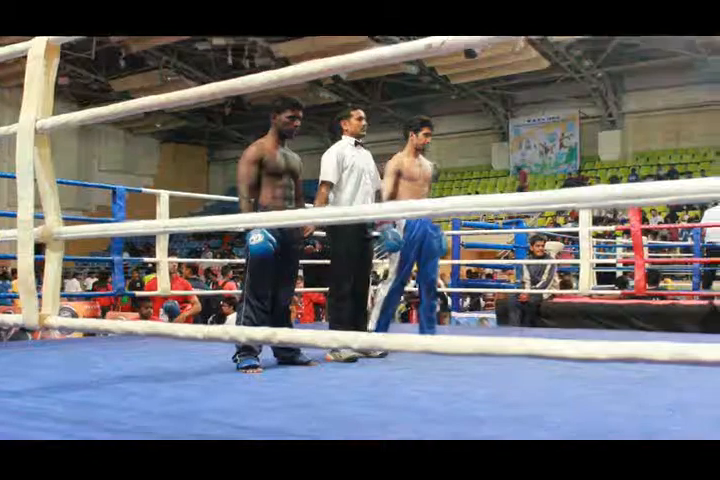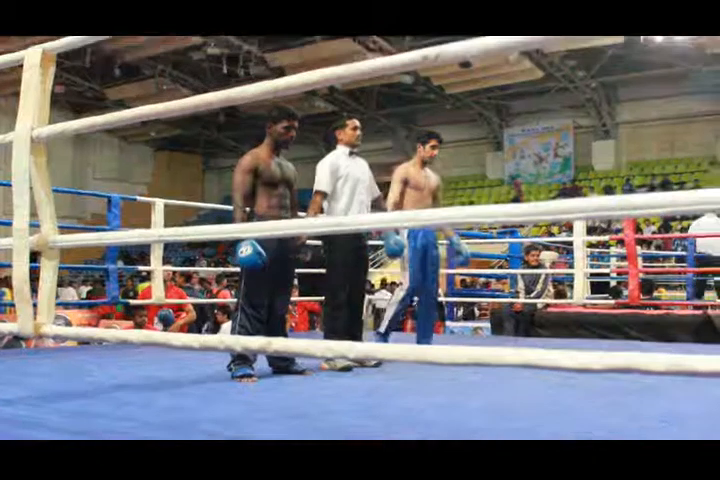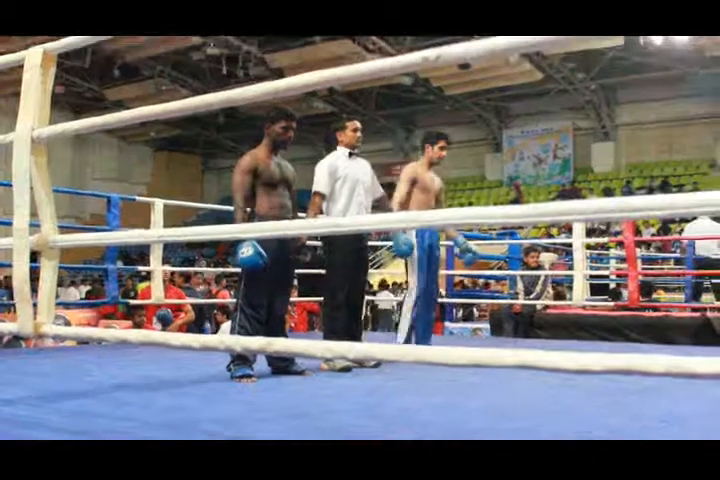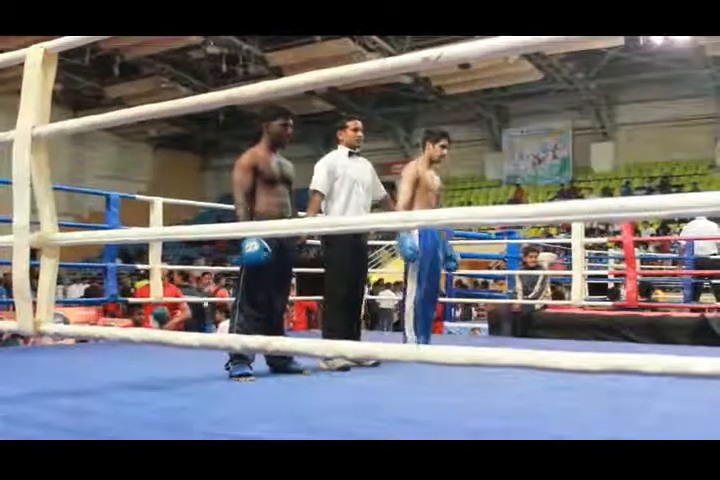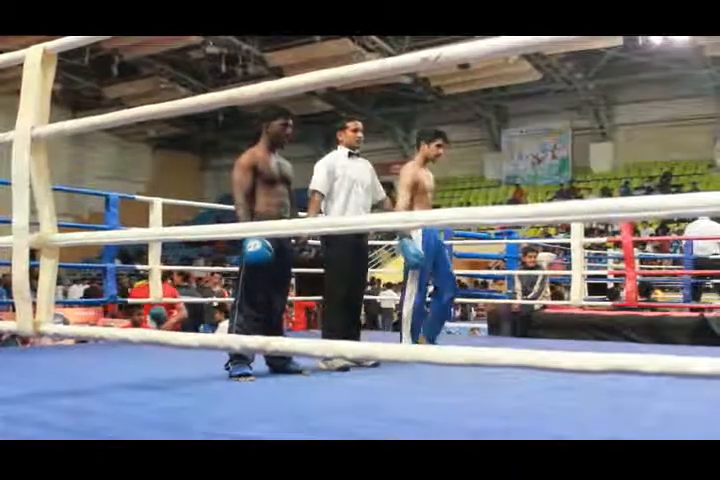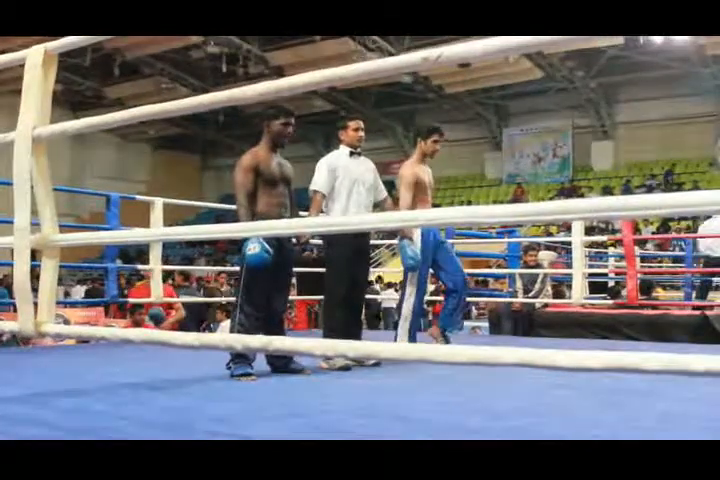
dt=0.2s
person 1, frame 1
left shoulder: (294, 158)
right shoulder: (256, 151)
right elbow: (244, 190)
left wrist: (305, 228)
right wrist: (252, 225)
left hip: (290, 227)
right hip: (266, 225)
left knee: (284, 294)
right knee: (257, 293)
left ankle: (286, 350)
right ankle: (246, 353)
person 1, frame 2
left shoulder: (289, 168)
right shoulder: (251, 160)
right elbow: (239, 200)
left wrist: (299, 237)
right wrist: (244, 236)
left hip: (285, 236)
right hip: (261, 235)
left knee: (280, 303)
right knee: (252, 301)
left ankle: (281, 358)
right ankle: (241, 362)
person 1, frame 3
left shoulder: (288, 168)
right shoulder: (251, 161)
right elbow: (240, 201)
left wrist: (299, 236)
right wrist: (245, 236)
left hip: (286, 236)
right hip: (262, 235)
left knee: (279, 303)
right knee: (252, 302)
left ankle: (280, 359)
right ankle: (240, 362)
person 1, frame 4
left shoulder: (287, 165)
right shoulder: (250, 158)
right elbow: (241, 199)
left wrist: (298, 234)
right wrist: (248, 233)
left hip: (285, 235)
left knee: (278, 301)
right knee: (251, 299)
left ankle: (279, 357)
right ankle: (239, 361)
person 1, frame 5
left shoulder: (286, 165)
right shoulder: (249, 159)
right elbow: (241, 199)
right wrist: (249, 233)
left hip: (283, 235)
right hip: (261, 233)
left knee: (277, 301)
right knee: (250, 300)
left ankle: (278, 358)
right ankle: (238, 361)
person 1, frame 6
left shoulder: (286, 165)
right shoulder: (251, 159)
right elbow: (242, 200)
right wrist: (250, 234)
left hip: (284, 235)
right hip: (262, 234)
left knee: (278, 301)
right knee: (251, 300)
left ankle: (279, 357)
right ankle: (240, 360)
person 2, frame 1
left shoulder: (366, 154)
right shoulder: (337, 151)
left elbow: (377, 189)
right elbow: (325, 187)
left hip: (364, 224)
right hip: (344, 224)
left knee: (361, 284)
right knee: (342, 284)
right ankle: (337, 344)
person 2, frame 2
left shoulder: (363, 164)
right shoulder: (331, 161)
left elbow: (376, 197)
right elbow: (319, 196)
left hip: (360, 234)
right hip: (339, 234)
left knee: (357, 293)
right knee: (337, 293)
person 2, frame 3
left shoulder: (365, 165)
right shoulder: (330, 162)
left elbow: (379, 196)
right elbow: (318, 197)
left hip: (360, 235)
right hip: (339, 234)
left knee: (357, 294)
right knee: (337, 294)
person 2, frame 4
left shoulder: (366, 165)
right shoulder: (330, 161)
left elbow: (382, 196)
right elbow: (317, 195)
left hip: (360, 235)
right hip: (338, 233)
left knee: (356, 293)
right knee: (336, 292)
person 2, frame 5
left shoulder: (366, 166)
right shoulder: (329, 162)
left elbow: (381, 199)
right elbow: (317, 196)
left hip: (360, 235)
right hip: (338, 234)
left knee: (356, 293)
right knee: (336, 292)
person 2, frame 6
left shoulder: (368, 165)
right shoulder: (330, 161)
left elbow: (382, 198)
right elbow: (318, 196)
left hip: (362, 234)
right hip: (339, 233)
left knee: (357, 292)
right knee: (337, 292)
person 3, frame 1
left shoulder: (429, 165)
right shoulder: (397, 162)
right elbow: (386, 196)
left wrist: (439, 231)
right wrist: (386, 226)
left hip: (428, 223)
right hip: (408, 223)
left knee: (429, 281)
right knee: (396, 279)
left ankle: (428, 333)
right ankle: (376, 330)
person 3, frame 2
left shoulder: (434, 178)
right shoulder: (404, 171)
right elbow: (392, 203)
left wrist: (455, 240)
right wrist: (390, 233)
left hip: (429, 233)
right hip: (411, 231)
left knee: (430, 291)
right knee: (411, 285)
left ankle: (424, 342)
right ankle: (382, 332)
person 3, frame 3
left shoulder: (437, 181)
right shoulder: (412, 170)
right elbow: (397, 202)
left wrist: (460, 241)
right wrist: (398, 231)
left hip: (432, 233)
right hip: (414, 231)
left knee: (430, 292)
right knee: (418, 287)
left ankle: (423, 343)
right ankle: (403, 340)
person 3, frame 4
left shoulder: (436, 179)
right shoulder: (413, 169)
right elbow: (402, 203)
left wrist: (447, 245)
right wrist: (404, 234)
left hip: (433, 233)
right hip: (417, 232)
left knee: (432, 291)
right knee: (416, 289)
left ankle: (423, 342)
right ankle: (412, 343)
person 3, frame 5
left shoulder: (428, 175)
right shoulder: (410, 171)
right elbow: (402, 208)
right wrist: (405, 240)
left hip: (432, 233)
right hip: (418, 234)
left knee: (448, 288)
right knee: (415, 291)
left ankle: (428, 337)
right ankle: (408, 344)
person 3, frame 6
left shoulder: (427, 169)
right shoulder: (409, 169)
right elbow: (404, 208)
right wrist: (406, 241)
left hip: (432, 231)
right hip: (418, 233)
left knee: (458, 281)
right knee: (414, 290)
left ankle: (440, 327)
right ankle: (404, 343)
